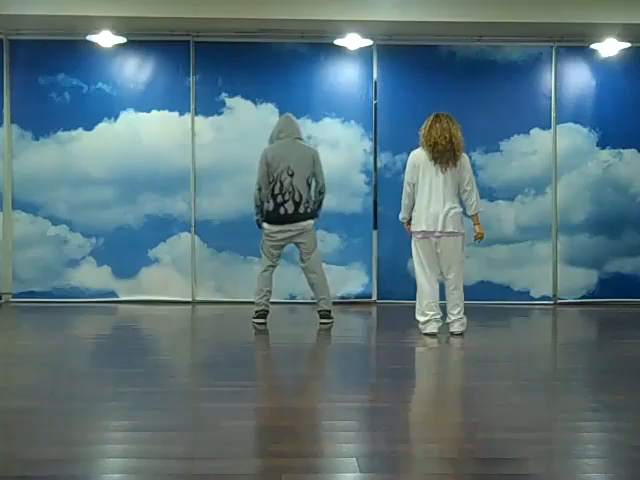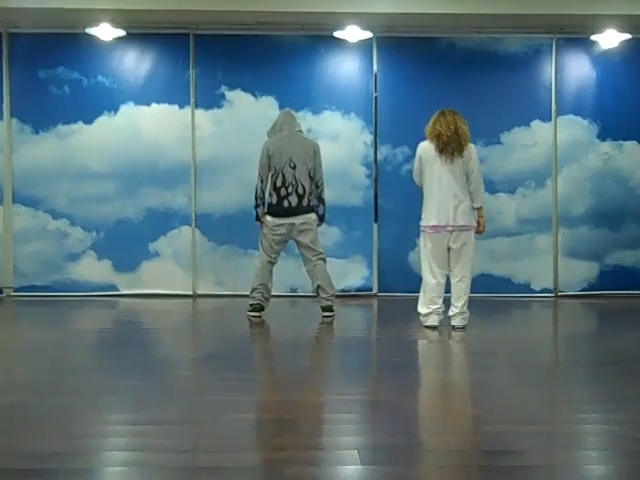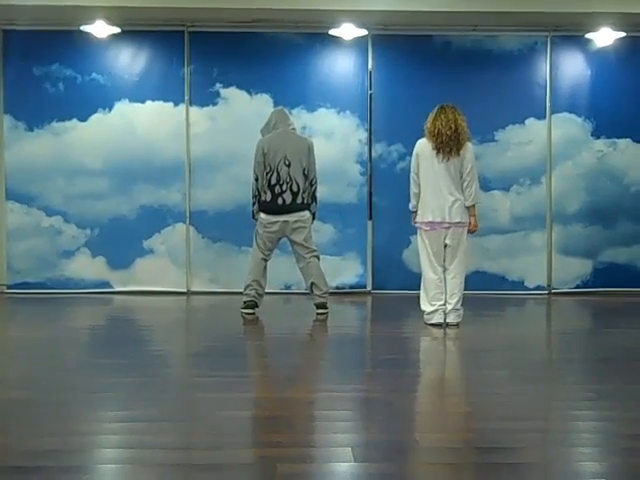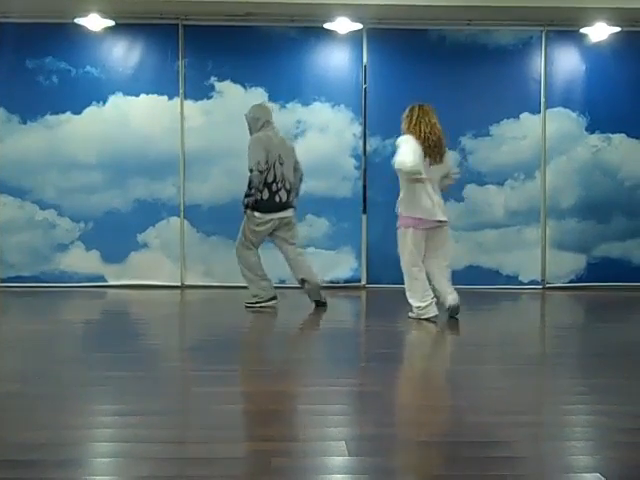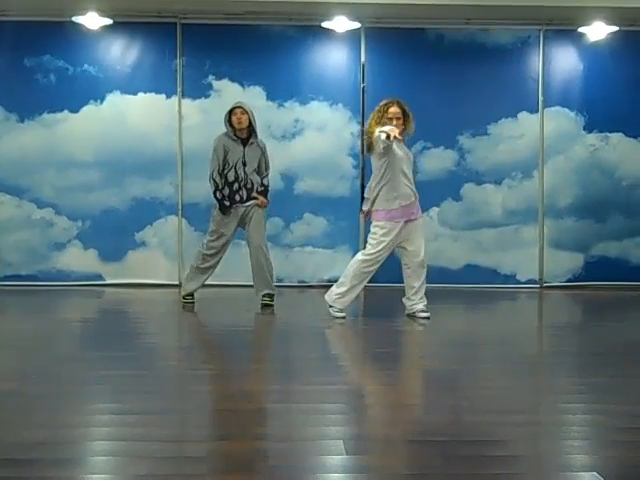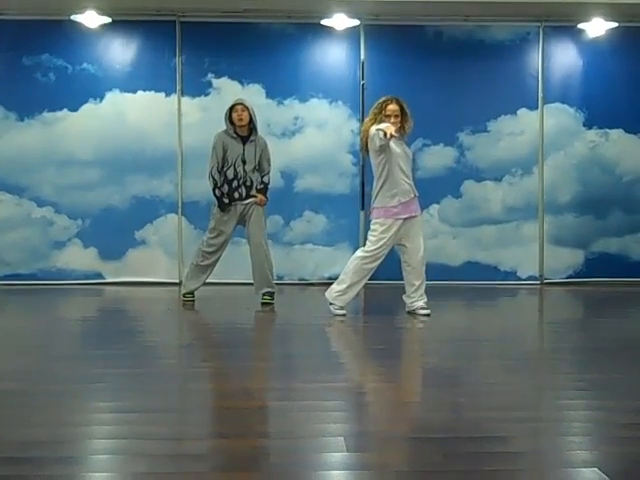
dt=0.7s
person 1, frame 1
left shoulder: (416, 157)
right shoulder: (460, 158)
left elbow: (408, 191)
right elbow: (468, 191)
left wrist: (406, 218)
right wrist: (477, 223)
left hip: (423, 224)
right hip: (450, 224)
left knee: (426, 276)
right knee: (453, 276)
left ankle: (430, 323)
right ankle: (456, 323)
person 1, frame 2
left shoulder: (424, 148)
right shoulder: (468, 150)
left elbow: (418, 180)
right elbow: (475, 184)
right wrist: (480, 214)
left hip: (434, 218)
right hip: (461, 218)
left knee: (433, 271)
right knee: (460, 270)
left ankle: (431, 316)
right ankle: (458, 317)
person 1, frame 3
left shoulder: (421, 146)
right shoulder: (465, 148)
left elbow: (415, 182)
right elbow: (470, 183)
left wrist: (414, 209)
right wrist: (472, 214)
left hip: (429, 215)
right hip: (456, 215)
left knee: (432, 267)
right knee: (455, 267)
left ankle: (434, 314)
right ankle: (453, 314)
person 1, frame 4
left shoulder: (407, 141)
right shoulder: (436, 147)
left elbow: (405, 163)
right elbow: (449, 176)
left hip: (414, 214)
right hip: (434, 212)
left knee: (412, 263)
right knee: (436, 262)
left ankle: (424, 308)
right ankle: (450, 300)
person 1, frame 5
left shoulder: (397, 142)
right shoulder: (381, 139)
right elbow: (380, 136)
left wrist: (369, 202)
right wrist: (387, 131)
left hip: (411, 208)
right hip: (388, 212)
left knee: (416, 259)
right knee: (370, 257)
left ankle: (415, 304)
right ankle: (336, 299)
person 1, frame 6
left shoulder: (399, 140)
right shoulder: (377, 137)
right elbow: (378, 133)
right wrist: (384, 128)
left hip: (410, 205)
right hip: (387, 209)
left knee: (415, 256)
right knee: (369, 254)
left ankle: (416, 301)
right ankle: (336, 296)
person 2, frame 1
left shoulder: (269, 152)
right shoulder: (310, 152)
left elbow: (261, 188)
right elbow: (321, 186)
left wrist: (259, 215)
right wrist: (314, 210)
left hip: (274, 222)
right hip: (303, 221)
left knee: (267, 265)
right knee: (313, 265)
left ankle: (261, 311)
right ankle: (325, 311)
person 2, frame 2
left shoulder: (270, 145)
right shoulder: (312, 145)
left elbow: (262, 180)
right elbow: (318, 182)
left wrist: (259, 211)
right wrist: (320, 212)
left hip: (276, 215)
right hip: (305, 215)
left knee: (266, 259)
right knee: (315, 259)
left ankle: (256, 305)
right ankle: (327, 304)
person 2, frame 3
left shoulder: (264, 143)
right shoulder: (306, 143)
left elbow: (258, 179)
right elbow: (312, 180)
left wrist: (255, 209)
right wrist: (312, 210)
left hip: (270, 212)
right hip: (299, 212)
left knee: (259, 256)
right knee: (308, 256)
left ankle: (250, 300)
right ankle: (321, 301)
person 2, frame 4
left shoulder: (258, 140)
right shoulder: (284, 142)
left elbow: (257, 172)
right elbow: (298, 174)
left wrist: (248, 201)
left hip: (263, 209)
right hip: (285, 209)
left knee: (245, 249)
right knee: (291, 251)
left ankle: (264, 294)
right ankle: (315, 292)
person 2, frame 5
left shoulder: (259, 145)
right shoulder: (222, 141)
left elbow: (264, 173)
right elbow: (215, 173)
left wrist: (264, 194)
right wrist: (222, 201)
left hip: (253, 204)
right hip: (228, 204)
left knee: (259, 246)
right knee: (212, 247)
left ankle: (266, 291)
right ankle: (189, 288)
person 2, frame 6
left shoulder: (260, 142)
right shoulder: (222, 139)
left elbow: (265, 171)
right elbow: (214, 170)
left wrist: (263, 192)
right wrist: (220, 198)
left hip: (253, 201)
right hip: (227, 202)
left knee: (259, 244)
right knee: (212, 244)
left ankle: (267, 289)
right ankle: (189, 286)
